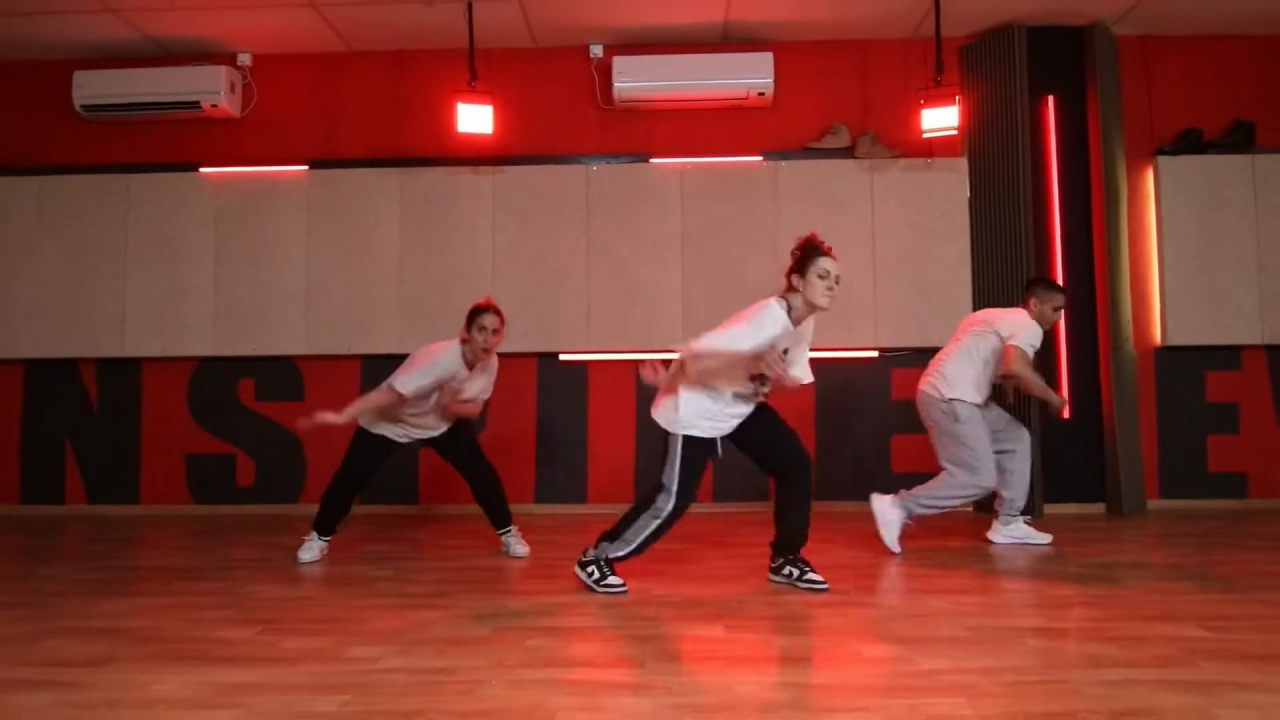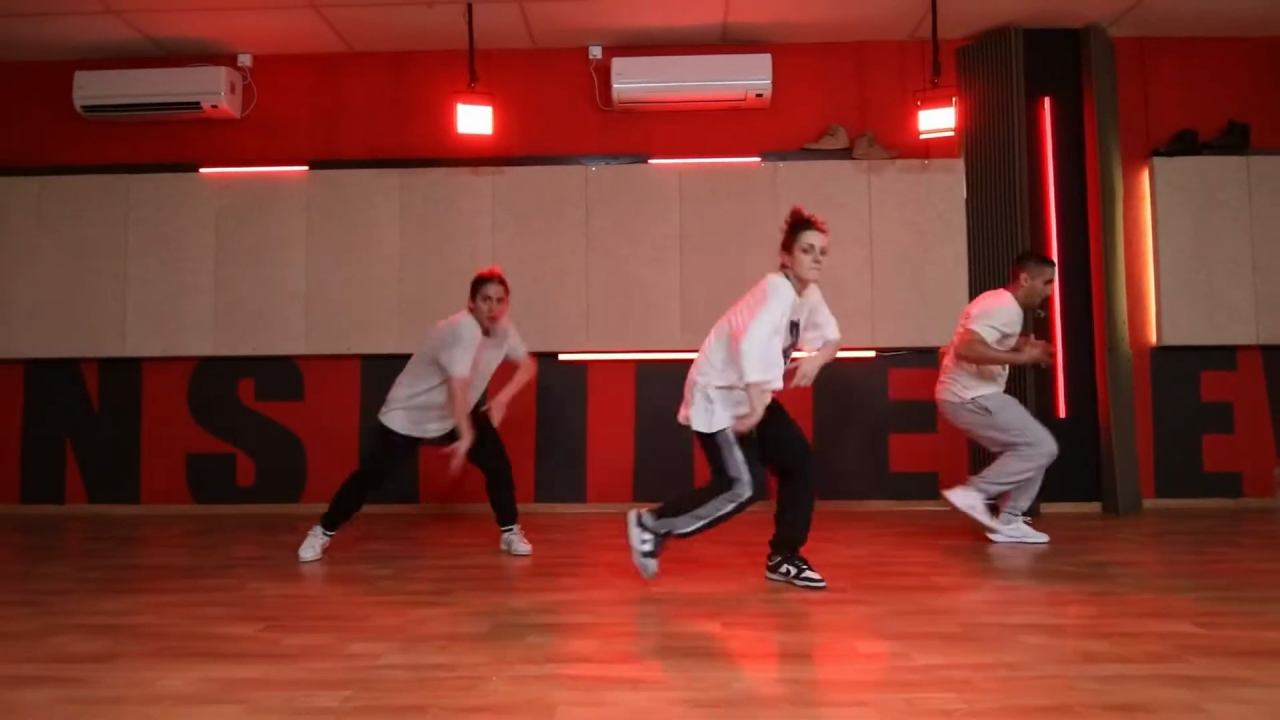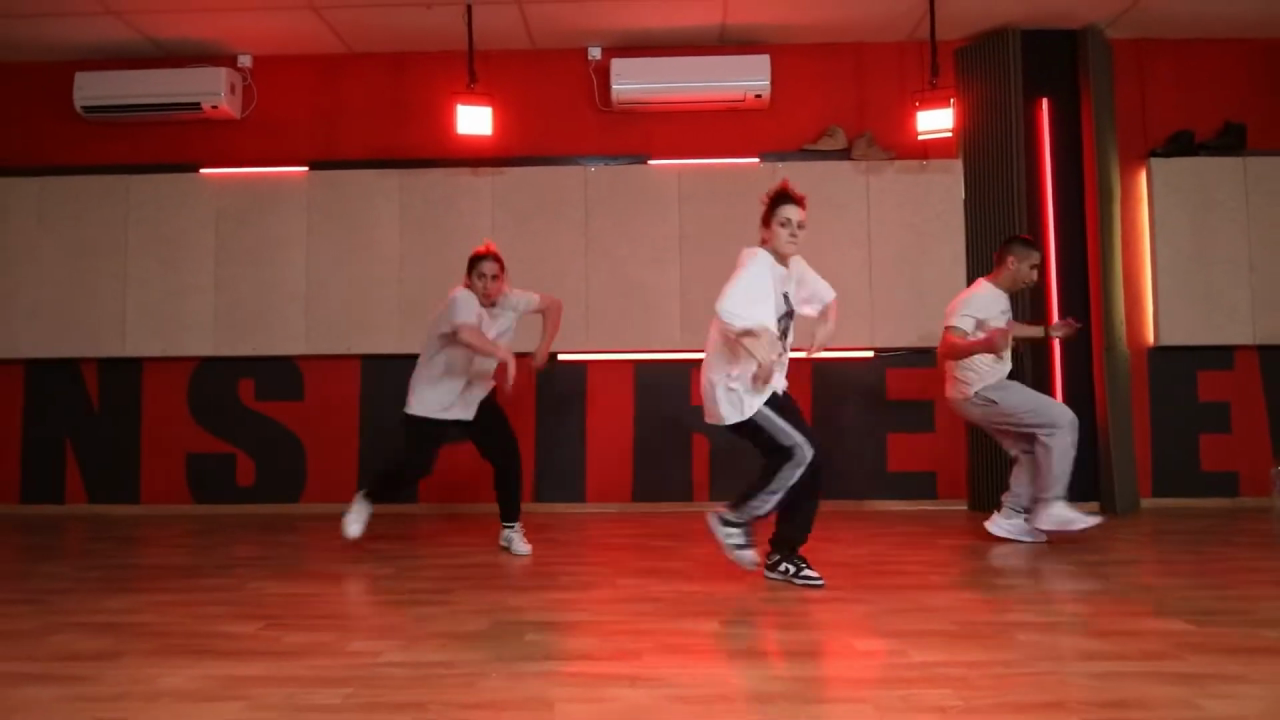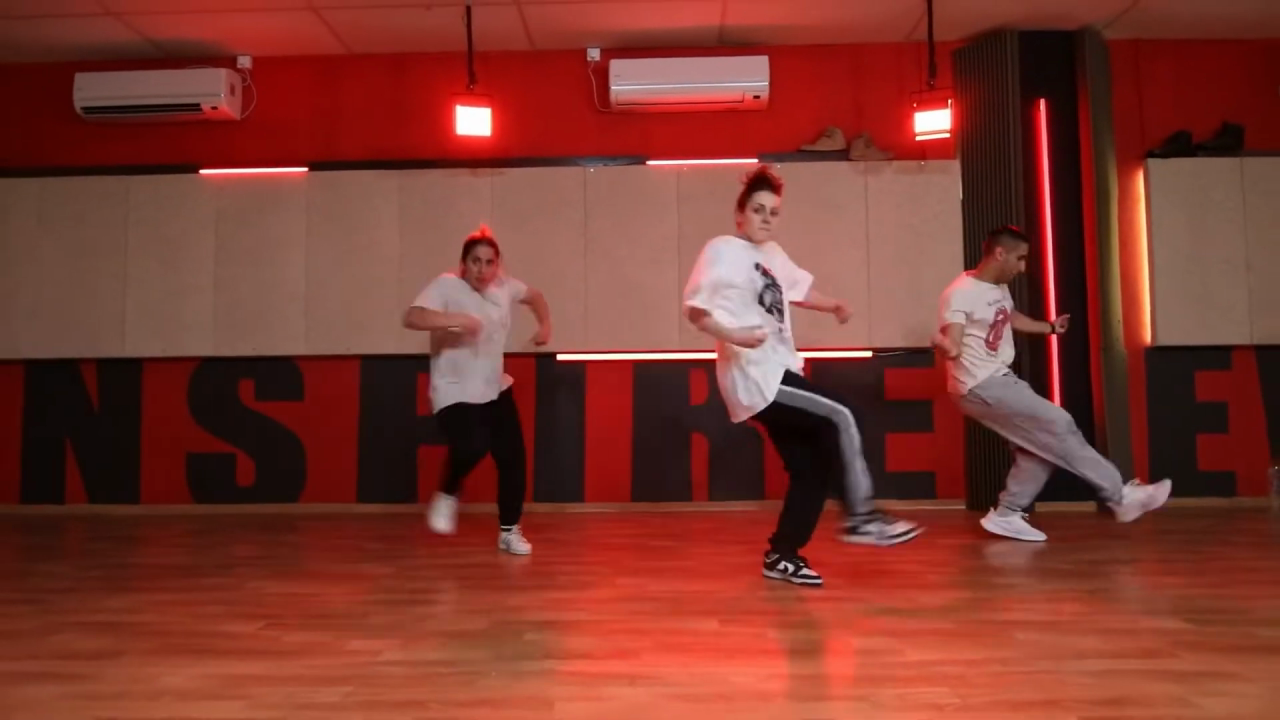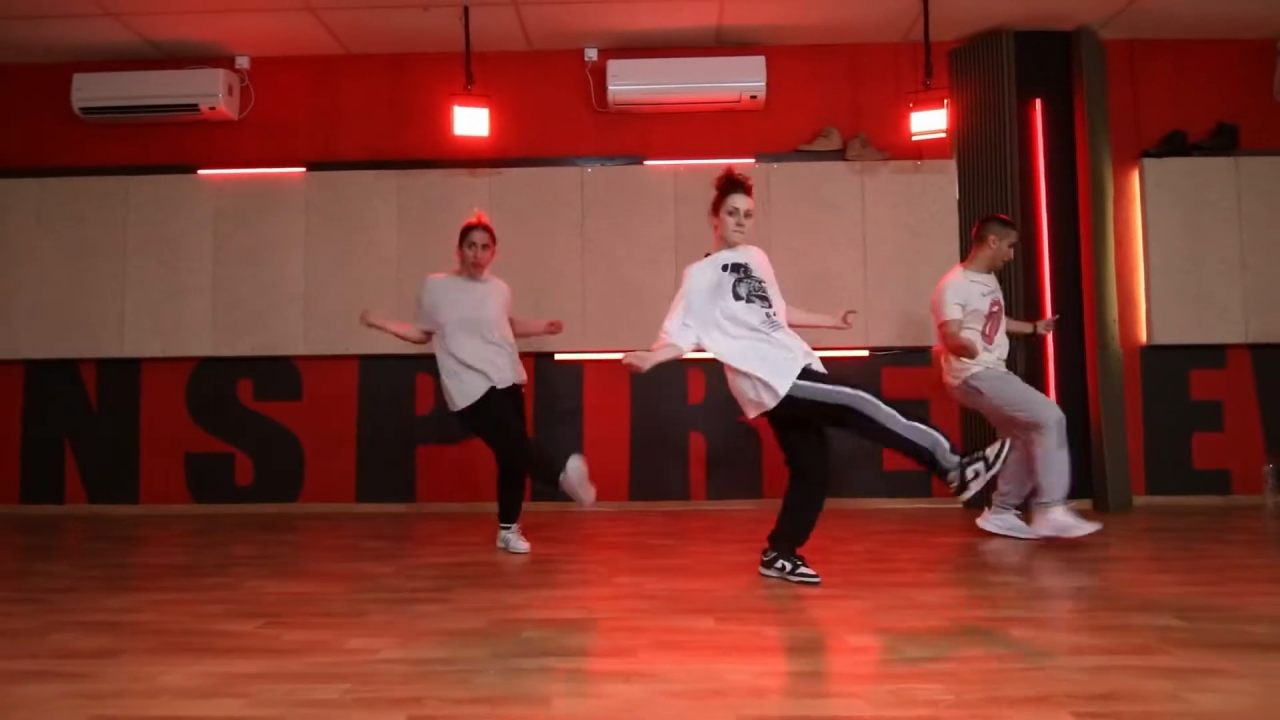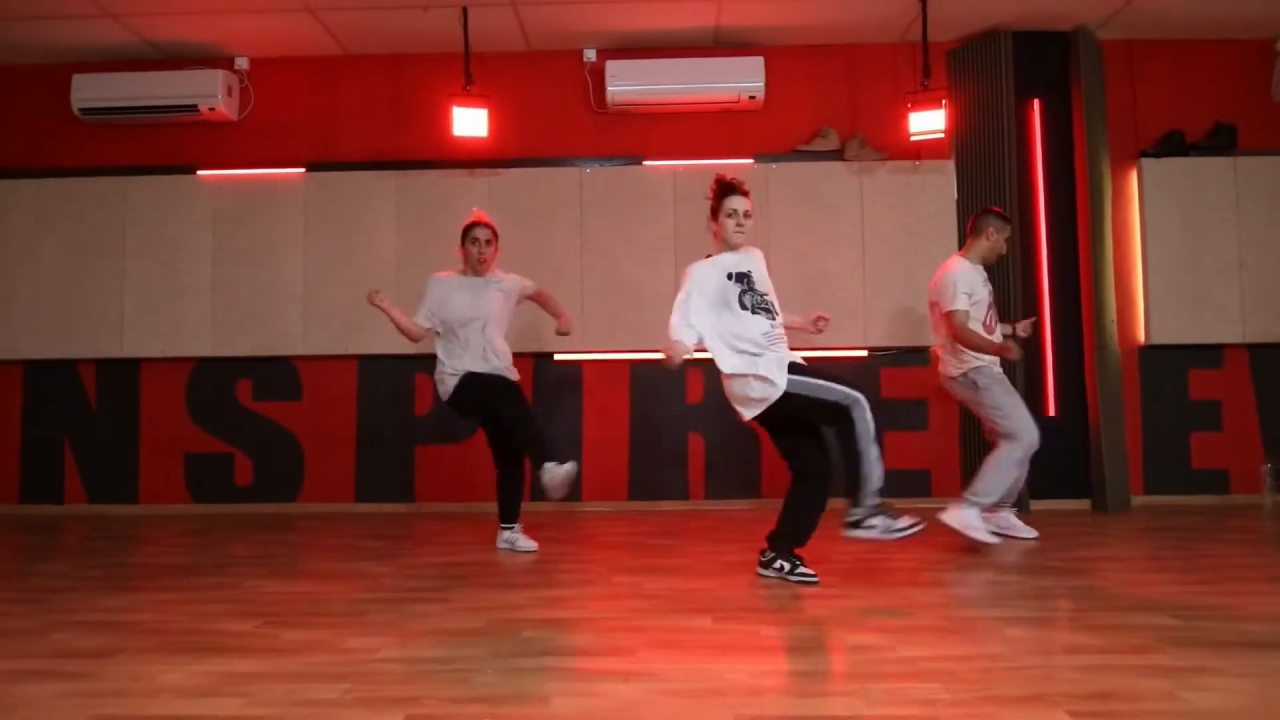
dt=0.1s
person 1, frame 1
left shoulder: (803, 323)
right shoulder: (770, 316)
left elbow: (794, 377)
right elbow: (700, 353)
left wrist: (777, 372)
left hip: (743, 404)
right hip: (698, 407)
left knee: (795, 467)
right knee: (672, 497)
left ankle: (786, 560)
right ankle: (596, 558)
person 1, frame 2
left shoulder: (810, 295)
right shoulder: (776, 289)
left elbow: (828, 339)
right elbow: (752, 348)
left wrist: (811, 364)
right wrist: (752, 409)
left hip: (755, 394)
right hip: (717, 397)
left knee: (799, 465)
right knee: (744, 486)
left ankle: (785, 556)
right ankle: (651, 526)
person 1, frame 3
left shoulder: (794, 267)
right shoulder: (757, 261)
left elbow: (827, 299)
right elbow: (731, 314)
left wrist: (825, 326)
right wrist: (760, 352)
left hip: (760, 386)
right hip: (734, 386)
left knee: (801, 460)
right knee: (800, 454)
left ankle: (783, 555)
right ankle: (734, 519)
person 1, frame 4
left shoulder: (771, 253)
right shoulder: (722, 249)
left elbow: (801, 289)
right elbow: (695, 307)
left wrist: (834, 305)
right wrist: (728, 334)
left hip: (779, 374)
right hip: (758, 377)
left knee: (810, 467)
right knee: (839, 421)
left ankle: (781, 554)
right ankle: (860, 518)
person 1, frame 5
left shoulder: (755, 259)
right shoulder: (701, 273)
right elbow: (678, 334)
left wrist: (824, 321)
right wrist: (648, 358)
left hip: (792, 372)
right hip: (775, 378)
left knee: (811, 470)
right knee: (865, 409)
left ankle: (779, 555)
right ankle: (956, 469)
person 1, frame 6
left shoulder: (754, 258)
right shoulder: (701, 274)
right elbow: (682, 332)
left wrist: (802, 322)
right wrist: (676, 349)
left hip: (779, 374)
right hip: (762, 379)
left knee: (814, 469)
right knee: (855, 407)
left ankle: (779, 553)
right ankle: (866, 511)
person 2, frame 1
left shoulder: (490, 364)
right shoulder: (443, 360)
left elbow: (472, 409)
right elbow: (390, 392)
left wrist: (456, 406)
right wrist: (342, 416)
left hip: (440, 425)
right hip: (386, 424)
left knee: (482, 472)
right knee: (350, 479)
left ankle: (508, 533)
right ankle: (320, 537)
person 2, frame 2
left shoulder: (504, 330)
right shoulder: (461, 328)
left elbow: (528, 366)
right elbow: (458, 385)
left wrist: (502, 398)
right wrist: (465, 435)
left hip: (459, 411)
right hip: (407, 414)
left knee: (497, 462)
right knee: (370, 476)
left ankle: (510, 531)
right ankle: (324, 531)
person 2, frame 3
left shoulder: (511, 300)
right shoulder: (462, 297)
left elbow: (553, 305)
right elbow: (465, 335)
left wrist: (543, 347)
right wrist: (505, 355)
left hip: (477, 397)
right hip: (432, 403)
left knee: (508, 456)
right knee: (414, 466)
left ankle: (511, 529)
right ankle: (366, 500)
person 2, frame 4
left shoulder: (503, 287)
right shoulder: (446, 284)
left elbow: (533, 295)
right elbow: (412, 318)
left wrist: (545, 326)
right wrist: (455, 319)
left hip: (495, 390)
right hip: (455, 393)
left knee: (512, 458)
right knee: (470, 449)
left ankle: (509, 530)
right ankle: (447, 496)
person 2, frame 5
left shoulder: (498, 288)
right shoulder: (435, 285)
left elbow: (511, 327)
right elbow: (422, 332)
left wrist: (546, 327)
right wrist: (380, 323)
left hip: (506, 381)
right hip: (470, 387)
left knee: (514, 453)
right knee: (513, 439)
left ankle: (508, 529)
right ankle: (563, 473)
person 2, frame 6
left shoulder: (505, 283)
right shoulder: (440, 284)
left elbow: (539, 293)
right elbow: (419, 333)
left wrist: (561, 315)
right wrist: (387, 307)
left hip: (499, 376)
right hip: (462, 380)
left knee: (510, 453)
right knee: (518, 414)
left ankle: (510, 529)
right ankle: (548, 467)
person 3, frame 1
left shoulder: (996, 319)
right shoulder: (1028, 326)
right elbow: (1016, 368)
left wrist: (1005, 377)
right wrist: (1053, 397)
left hip: (953, 399)
right hip: (948, 400)
left knee: (1017, 439)
right knee: (979, 477)
left ankle: (1009, 523)
right ankle: (896, 505)
person 3, frame 2
left shoulder: (998, 300)
right shoulder: (1002, 308)
right elbow: (967, 350)
left wrist: (1023, 348)
right wrist: (1020, 357)
left hip: (976, 394)
right hip: (971, 397)
left knee: (1035, 443)
right knee: (1041, 448)
left ankle: (1009, 521)
right ankle: (973, 493)
person 3, frame 3
left shoulder: (998, 294)
right shoulder: (979, 297)
right elbow: (948, 347)
left wrist: (1049, 331)
right wrist: (989, 343)
left hip: (988, 387)
right hip: (981, 390)
left knee: (1031, 447)
right knee: (1063, 422)
left ankle: (1009, 518)
right ankle: (1051, 508)
person 3, frame 4
left shoulder: (999, 288)
right shoulder: (959, 293)
right elbow: (948, 340)
left wrist: (1051, 327)
right wrist: (947, 345)
left hip: (999, 380)
right hip: (979, 387)
left knee: (1039, 448)
right knee: (1059, 427)
left ankle: (1006, 515)
right ankle: (1121, 496)
person 3, frame 5
left shoulder: (989, 278)
right shoulder: (952, 286)
right elbow: (950, 336)
left wrist: (1035, 327)
right wrist: (964, 347)
left hip: (994, 373)
right hip: (974, 377)
left knee: (1029, 439)
right knee: (1051, 420)
left ankle: (999, 512)
right ankle: (1052, 511)
person 3, frame 6
left shoulder: (973, 271)
right shoulder: (957, 273)
right elbow: (961, 331)
left wrist: (1012, 329)
right wrist: (999, 348)
left hip: (983, 370)
right hip: (973, 372)
left knee: (1014, 437)
right knee: (1023, 437)
left ankle: (999, 513)
right ankle: (966, 510)
